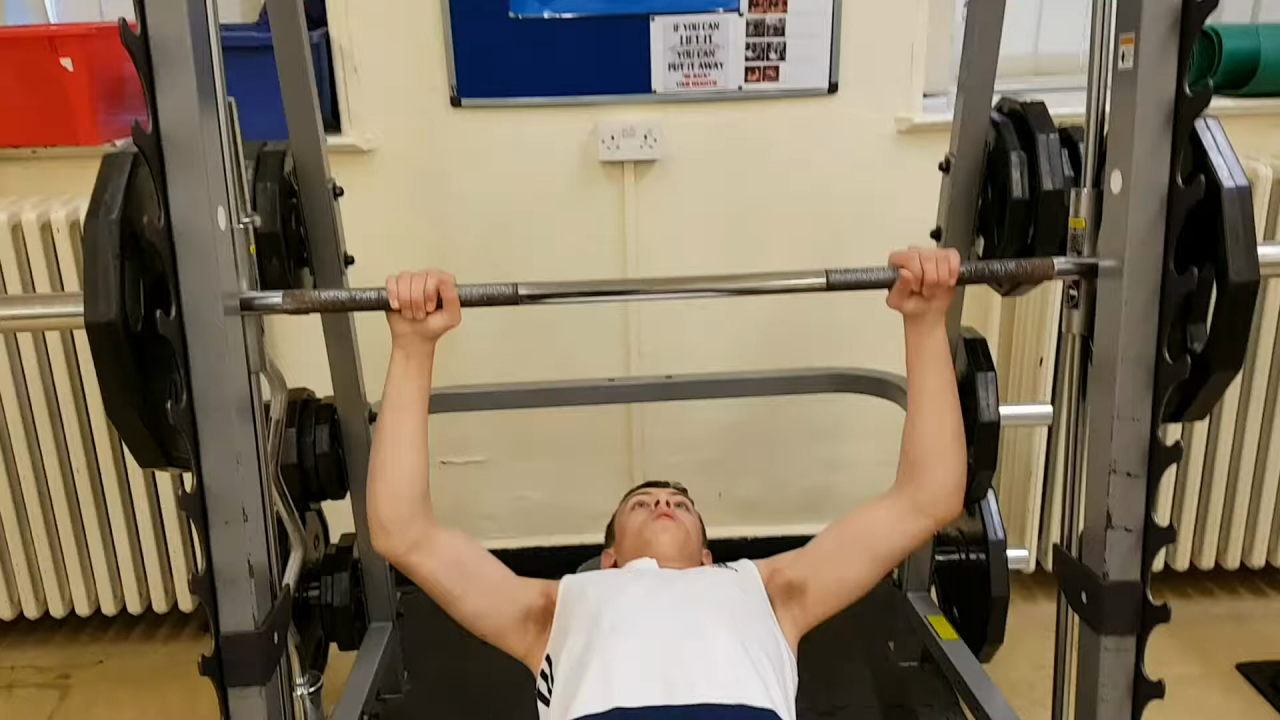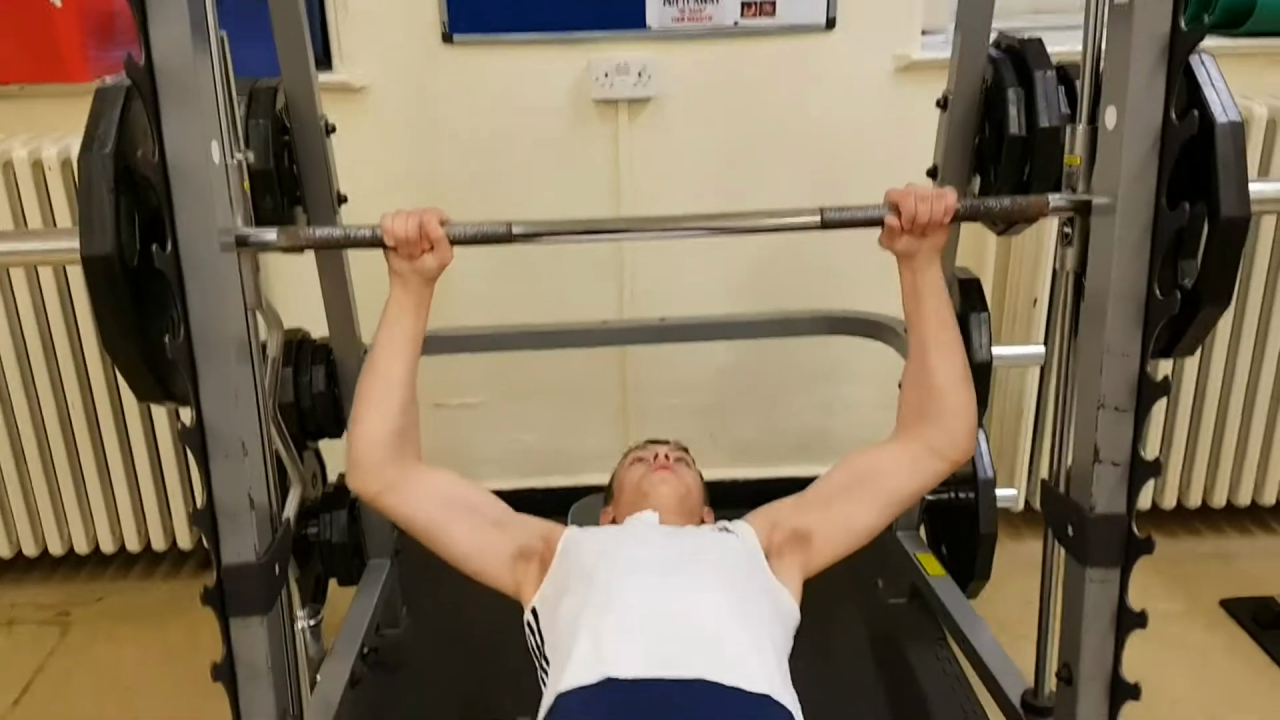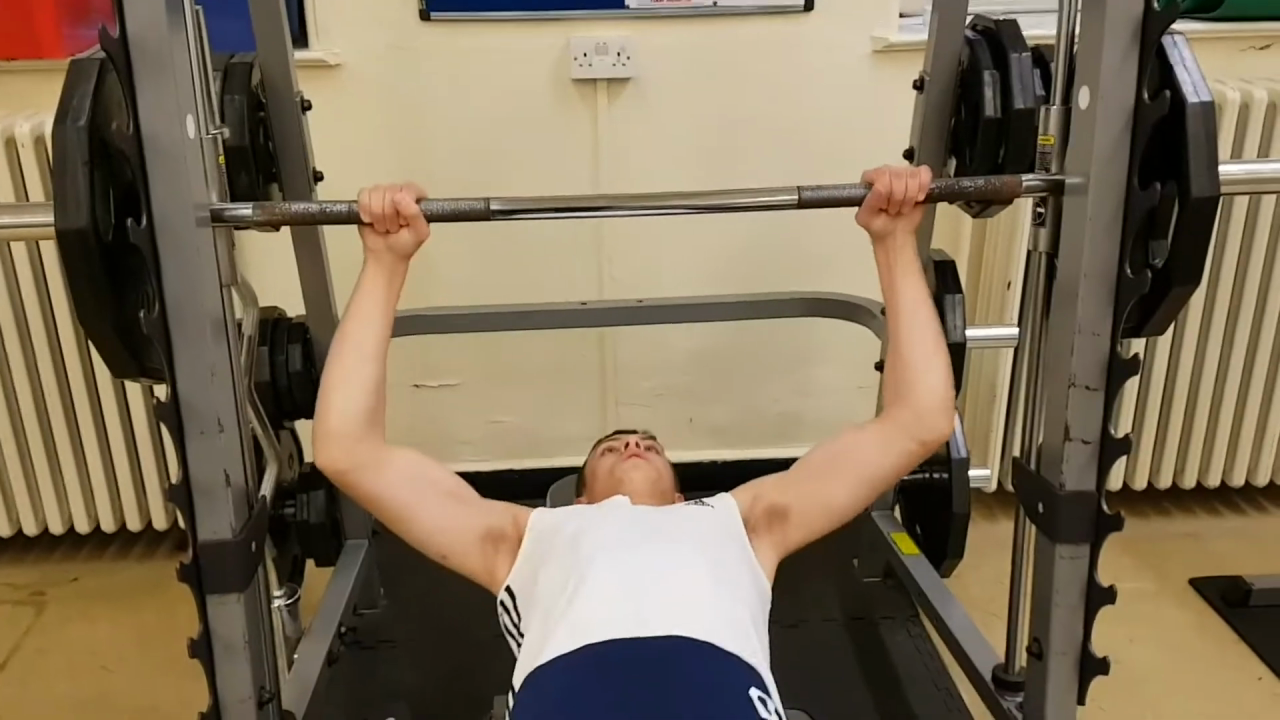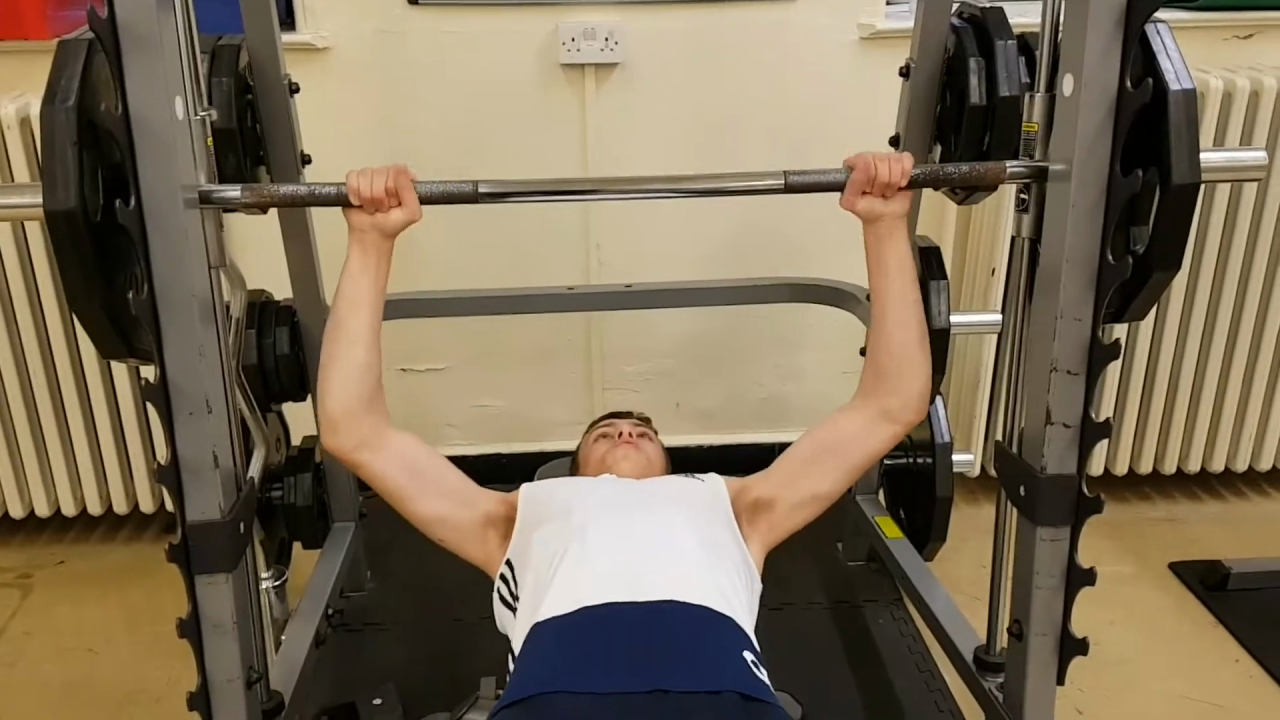
dt=0.5s
person 1, frame 1
left shoulder: (761, 590)
right shoulder: (562, 605)
left elbow: (925, 502)
right elbow: (403, 532)
left wrist: (926, 323)
right wrist: (413, 346)
person 1, frame 2
left shoulder: (762, 545)
right shoulder: (557, 554)
left elbow: (937, 442)
right elbow: (381, 469)
left wrist: (919, 262)
right wrist: (412, 285)
person 1, frame 3
left shoulder: (737, 519)
right shoulder: (530, 536)
left elbow: (919, 422)
right elbow: (347, 448)
left wrist: (894, 240)
right wrist: (385, 260)
person 1, frame 4
left shoulder: (727, 503)
right shoulder: (523, 513)
left elbow: (892, 406)
right elbow: (352, 429)
left wrist: (885, 224)
right wrist: (372, 238)
